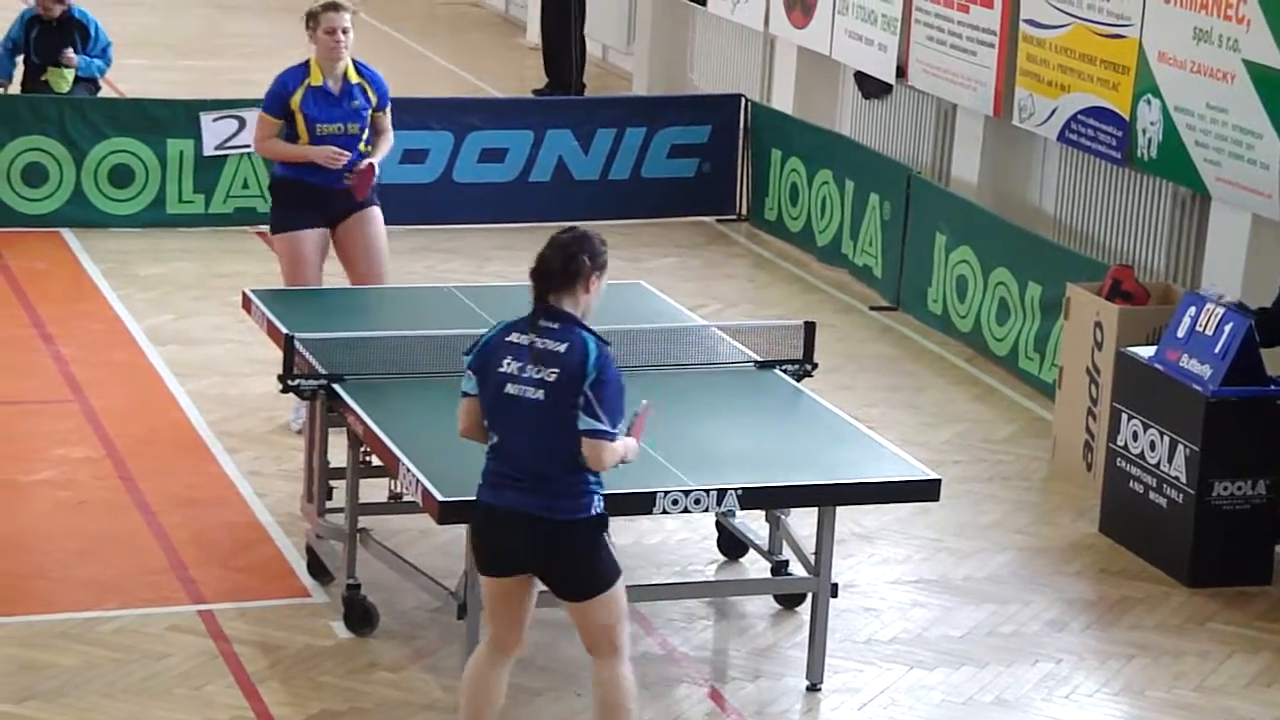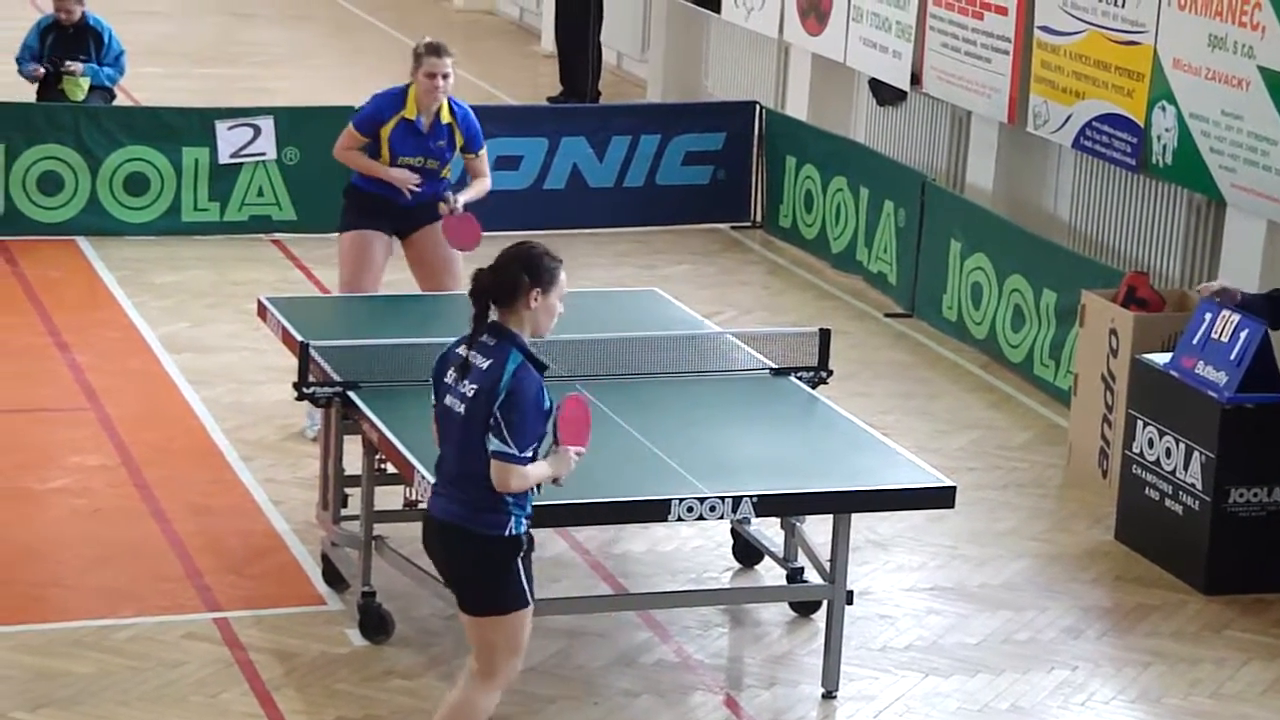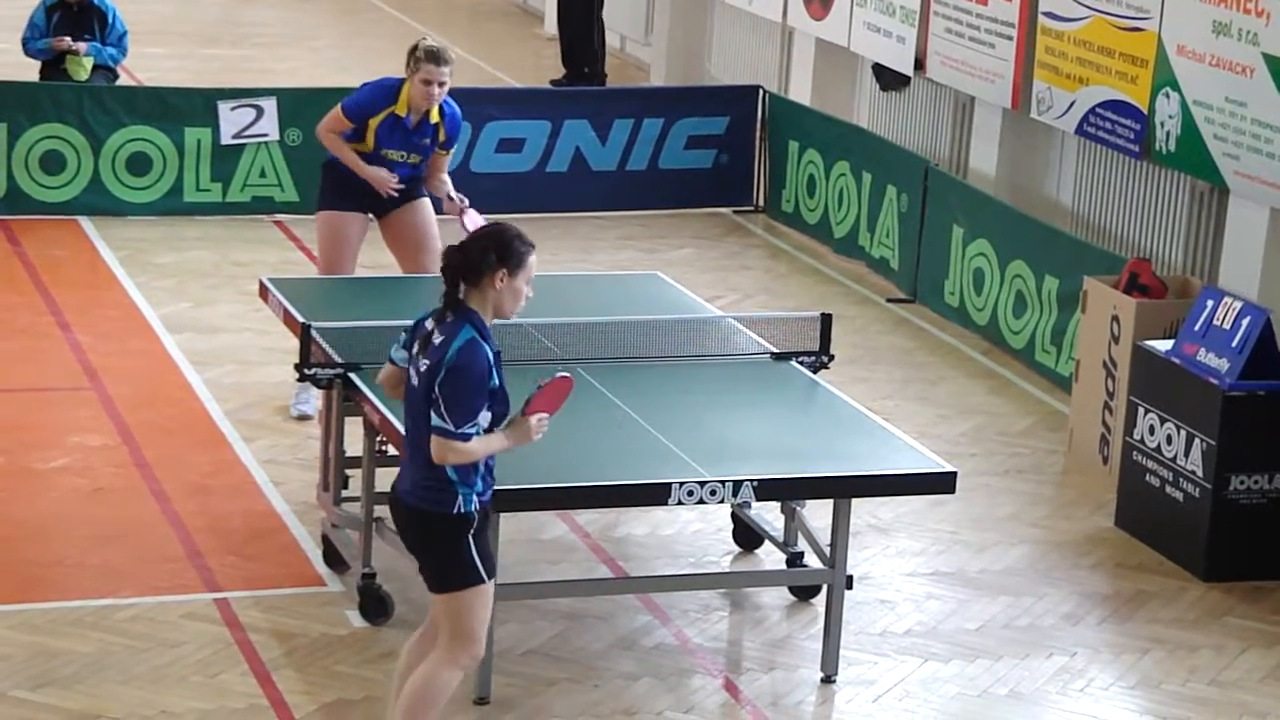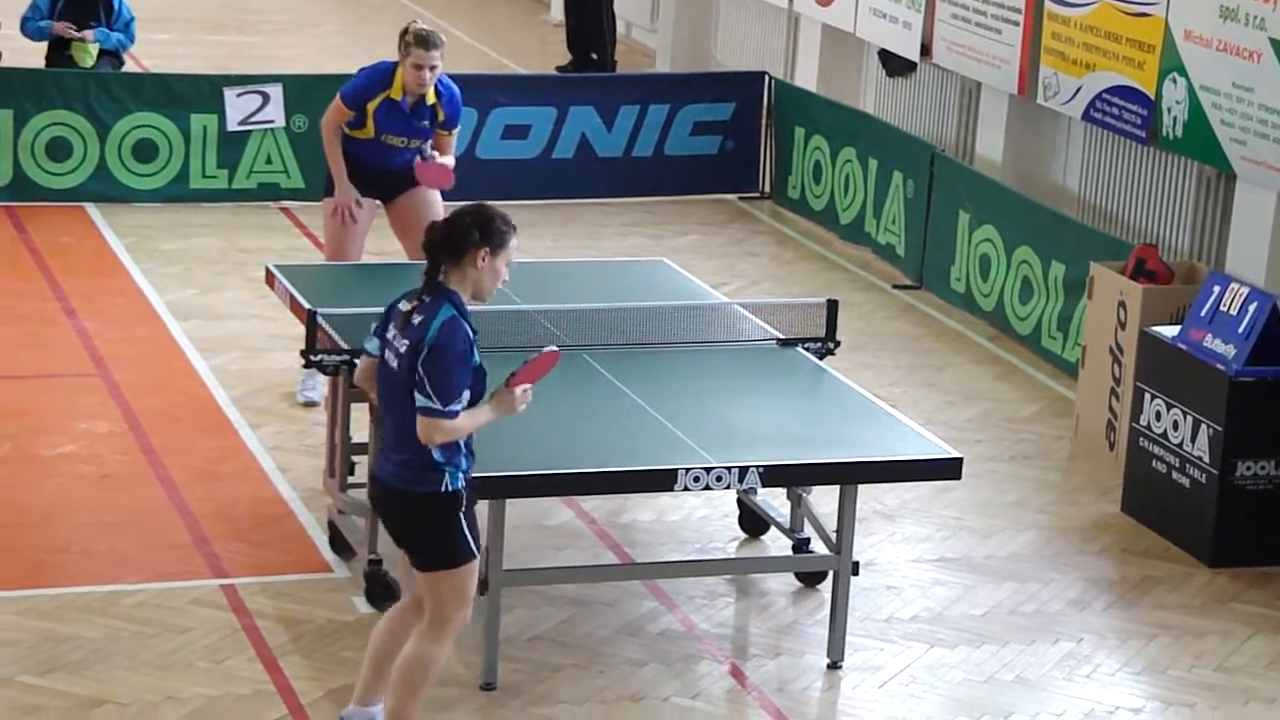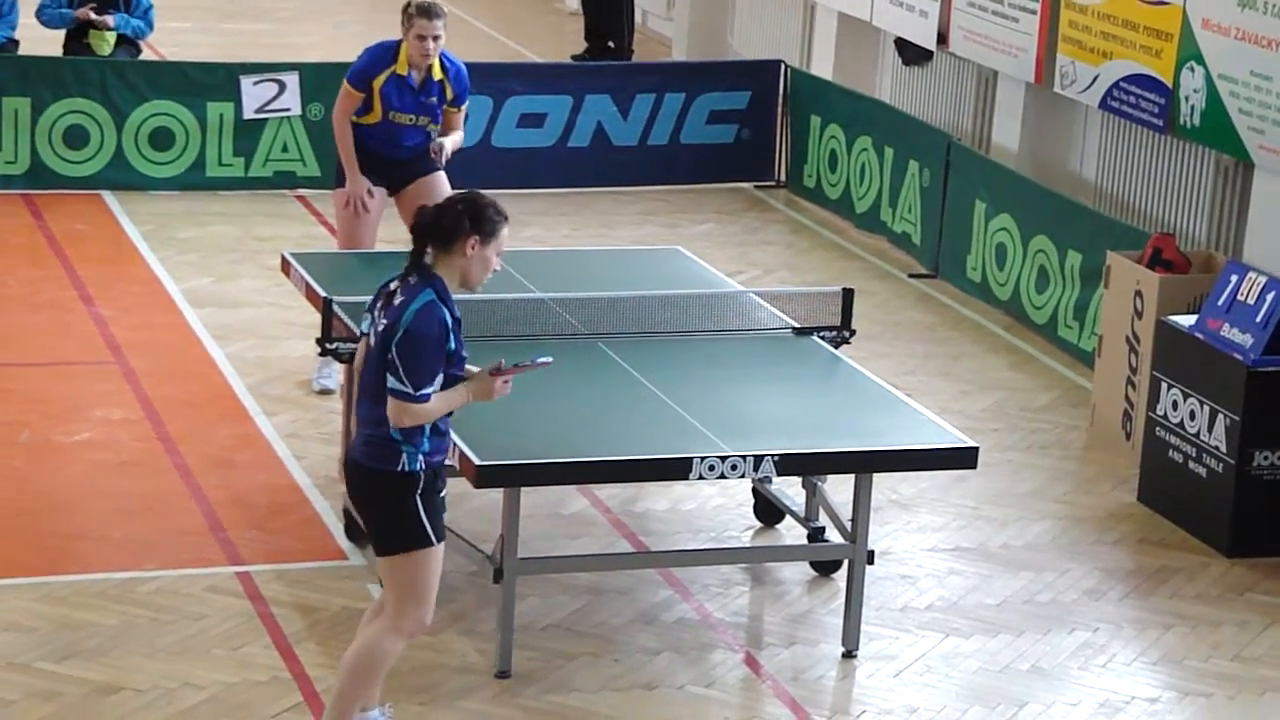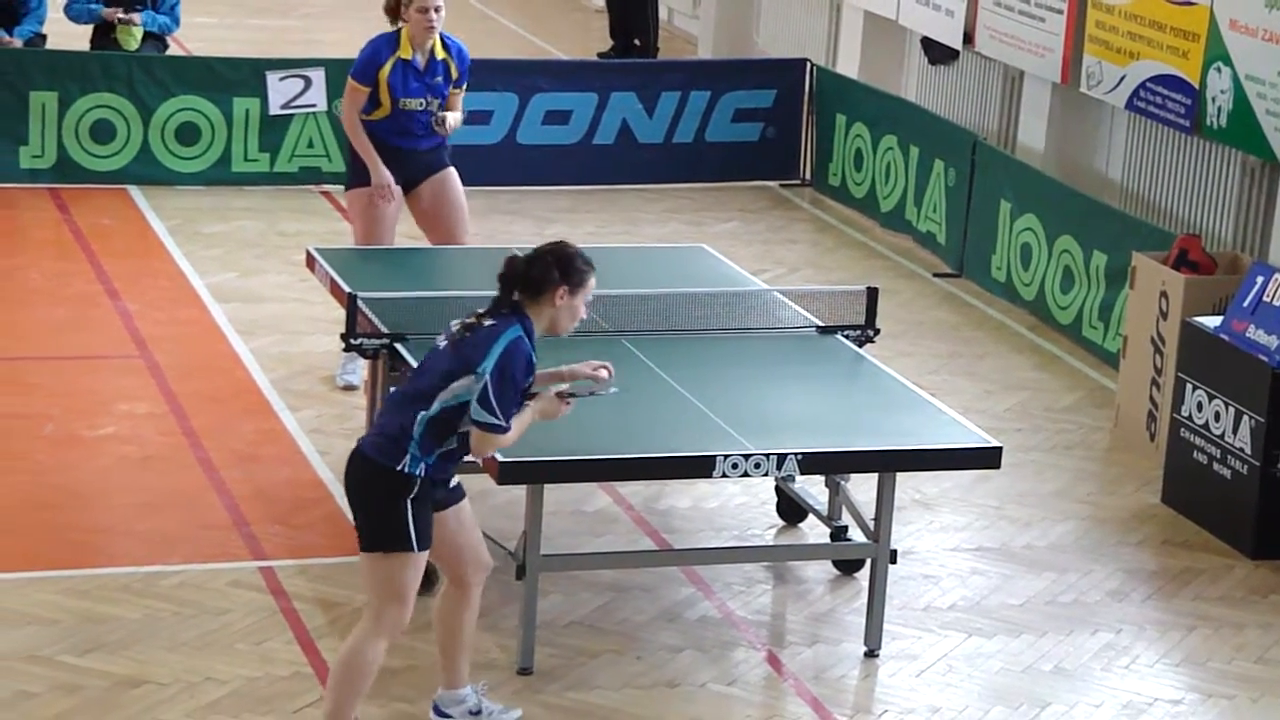
dt=0.5s
person 1, frame 1
left shoulder: (495, 342)
right shoulder: (593, 358)
left elbow: (468, 425)
right elbow: (598, 457)
right wrist: (626, 447)
left hip: (495, 514)
right hip: (567, 524)
left knee: (499, 643)
right knee: (610, 652)
person 1, frame 2
left shoulder: (457, 353)
right shoulder: (520, 380)
right elbow: (507, 478)
right wrist: (553, 465)
left hip: (443, 525)
right hip: (489, 540)
left knee: (488, 661)
right knee: (496, 673)
person 1, frame 3
left shoulder: (430, 326)
right shoulder: (471, 355)
left elbow: (388, 382)
right elbow: (447, 451)
right wrist: (510, 436)
left hip: (415, 501)
right hip: (449, 513)
left knee: (442, 632)
right knee: (461, 653)
person 1, frame 4
left shoulder: (404, 307)
right shoulder: (451, 332)
left elbow: (365, 378)
right elbow: (436, 430)
right wrist: (497, 407)
left hip: (392, 483)
right hip: (431, 494)
left knee: (423, 602)
right knee: (446, 621)
person 1, frame 5
left shoulder: (401, 288)
right shoulder: (429, 314)
left elbow: (368, 357)
right elbow: (407, 411)
left wrist: (454, 368)
right wrist: (471, 391)
left hip: (383, 467)
right hip: (398, 476)
left knee: (400, 600)
right knee: (409, 617)
person 1, frame 6
left shoulder: (496, 324)
right shoulder: (512, 346)
right elbow: (487, 442)
left wrist: (561, 375)
right wrist: (538, 409)
left hip: (421, 469)
right hip: (392, 475)
left knee: (473, 571)
right knee: (385, 621)
person 2, frame 1
left shoulder: (371, 82)
right shoulder: (289, 83)
left elbow: (385, 134)
right elbow: (262, 144)
left wrist: (373, 161)
right wrist: (313, 153)
left hip: (354, 195)
right hip: (298, 199)
right ankle: (308, 397)
person 2, frame 2
left shoulder: (463, 119)
right shoulder: (384, 106)
left elbow: (483, 179)
right elbow: (343, 150)
left wrist: (460, 199)
right wrist: (388, 172)
left hip: (428, 209)
right hip: (370, 206)
person 2, frame 3
left shoulder: (450, 118)
right shoulder: (376, 96)
left elbow: (435, 174)
right elbow: (326, 131)
left wrist: (449, 196)
right wrist: (367, 171)
left hip: (404, 188)
right hip: (348, 181)
left knee: (432, 279)
right ankle: (308, 382)
person 2, frame 4
left shoulder: (449, 97)
right shoulder: (372, 81)
left elbow: (446, 156)
right elbow: (330, 126)
left wrist: (436, 164)
right wrist: (342, 185)
left hip: (409, 175)
right hip: (355, 170)
right ankle: (315, 368)
person 2, frame 5
left shoulder: (454, 74)
right shoulder: (375, 59)
left elbow: (455, 131)
right elbow: (341, 116)
left wrist: (446, 143)
right wrist: (353, 176)
left hip: (419, 162)
right hip: (366, 159)
right ankle: (330, 356)
person 2, frame 6
left shoulder: (456, 54)
right shoulder: (379, 52)
right elbow: (349, 114)
left wrist: (449, 120)
right wrist: (376, 168)
left hip: (431, 156)
right hip: (379, 157)
left knee: (457, 249)
right ankle: (354, 353)
